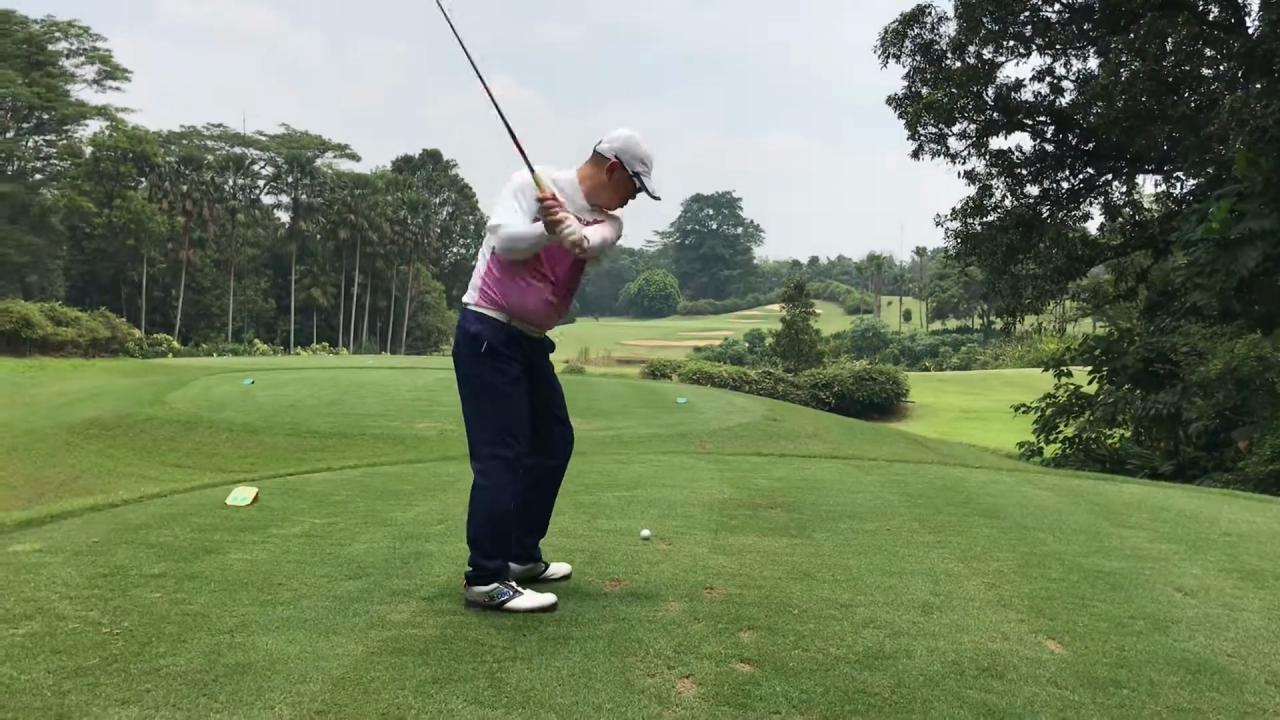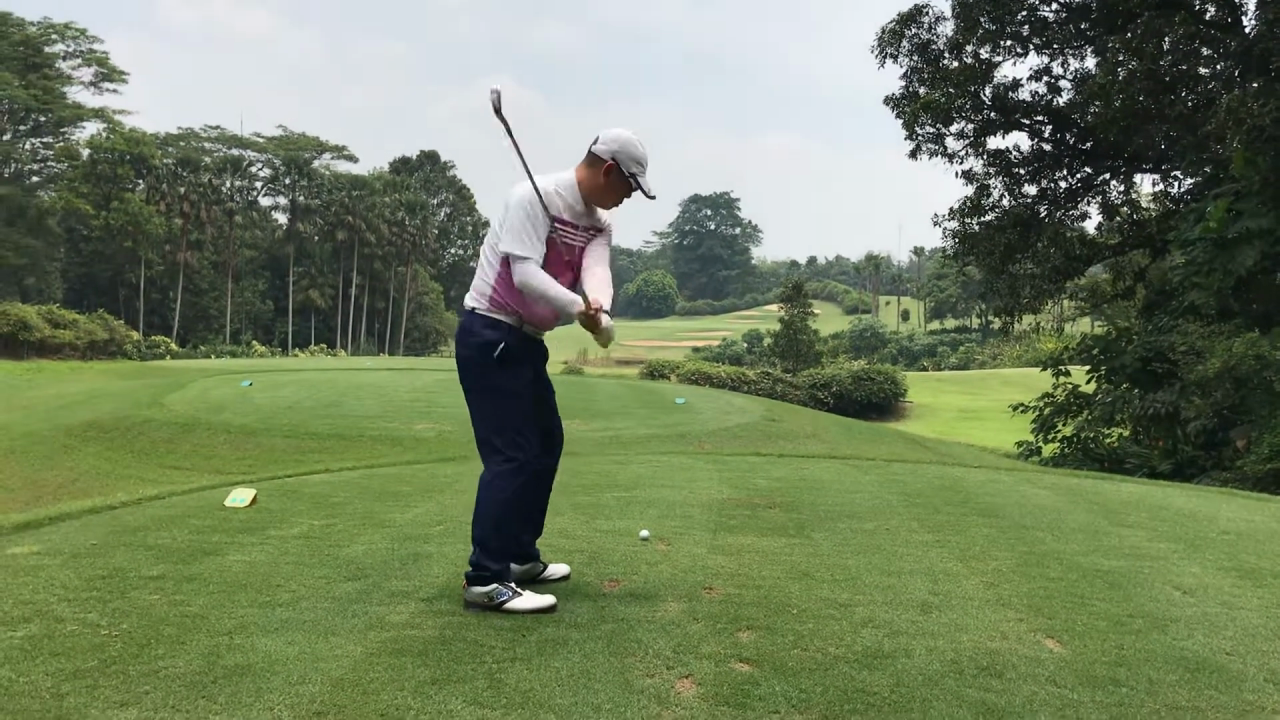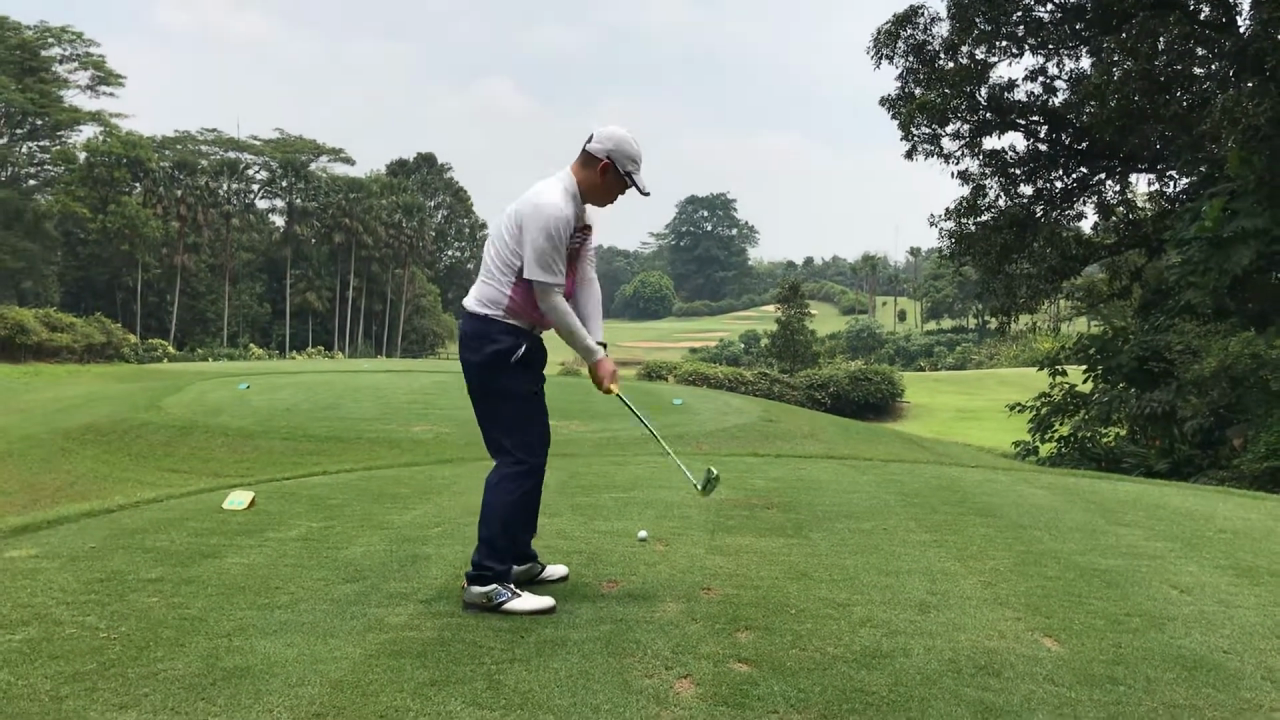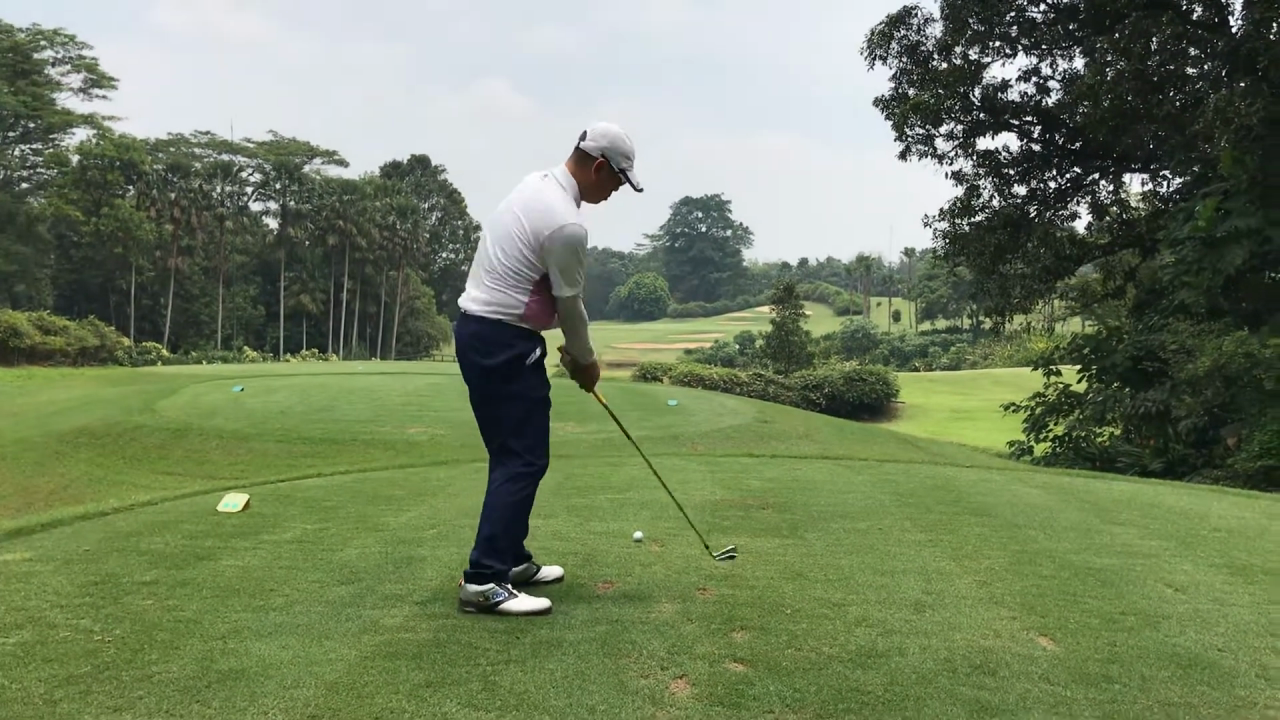
dt=0.1s
person 1, frame 1
left shoulder: (607, 223)
right shoulder: (529, 188)
left elbow: (592, 239)
right elbow: (504, 243)
left wrist: (574, 235)
right wrist: (546, 229)
left hip: (529, 342)
right hip: (488, 335)
left knee: (552, 446)
right knee: (502, 456)
left ankle: (520, 556)
right ankle: (485, 579)
person 1, frame 2
left shoulder: (598, 225)
right shoulder: (535, 197)
left elbow: (596, 273)
right elbow: (525, 275)
left wrist: (598, 306)
right wrist: (578, 306)
left hip: (517, 339)
right hip: (492, 338)
left knee: (544, 446)
right knee: (510, 454)
left ankle: (518, 557)
right ankle: (485, 580)
person 1, frame 3
left shoulder: (581, 217)
right shoulder: (546, 208)
left elbow: (585, 280)
right elbow: (549, 298)
left wrist: (600, 347)
right wrist: (592, 356)
left hip: (512, 340)
right hip: (497, 338)
left knee: (530, 447)
right knee: (519, 455)
left ankle: (515, 557)
right ankle: (486, 580)
person 1, frame 4
left shoulder: (535, 183)
right shoulder: (568, 226)
right elbow: (569, 305)
left wrist: (575, 352)
right wrist: (585, 357)
left hip: (474, 328)
right hip: (506, 342)
left knee: (509, 450)
right knee: (524, 458)
left ankle: (510, 558)
right ankle: (483, 579)
